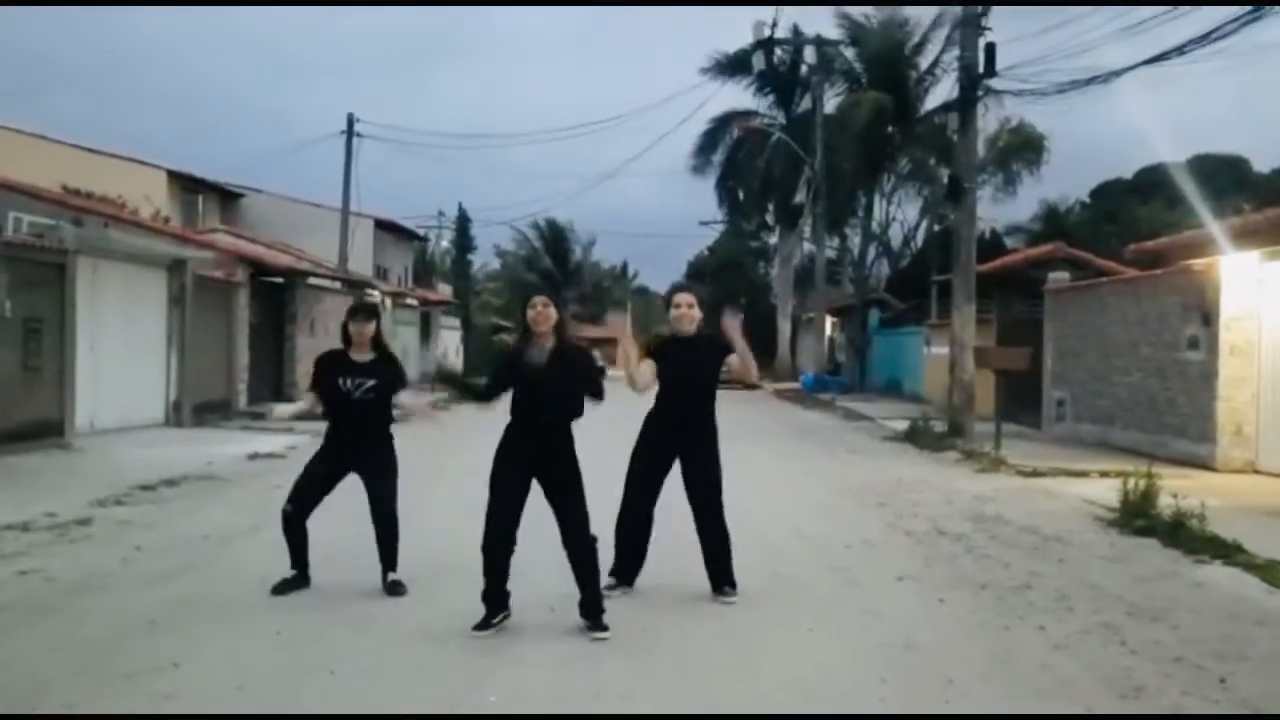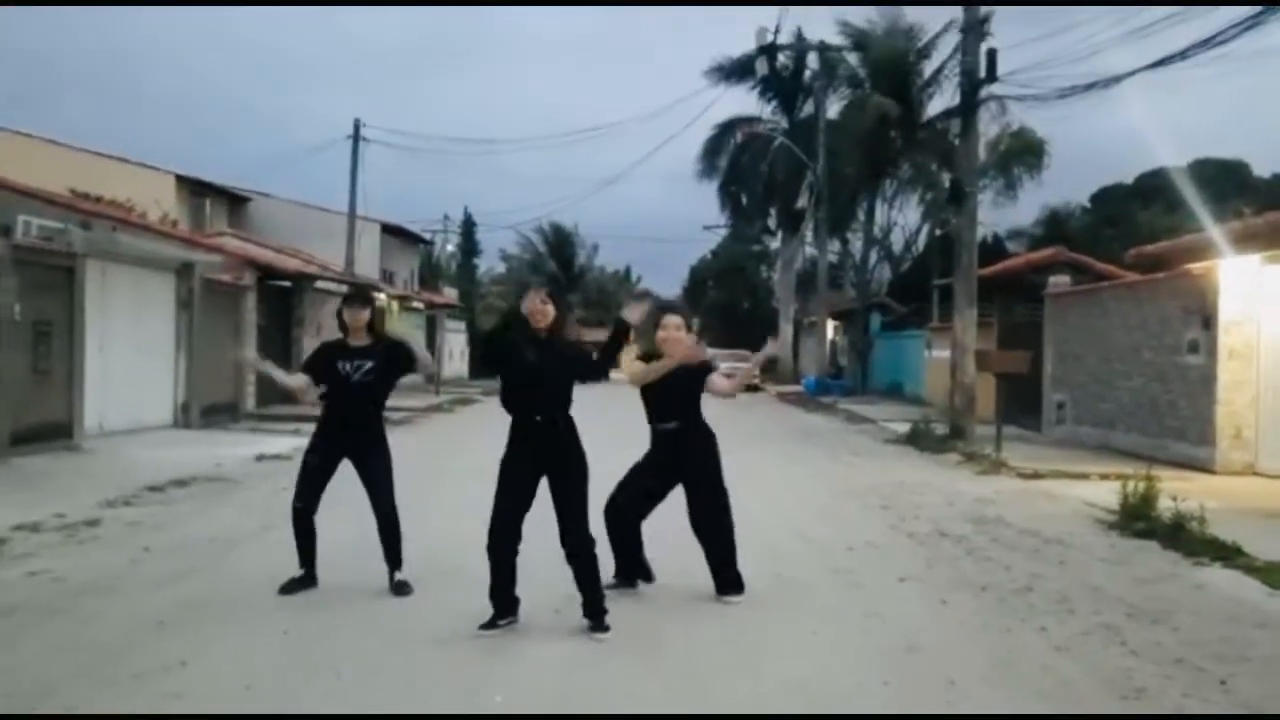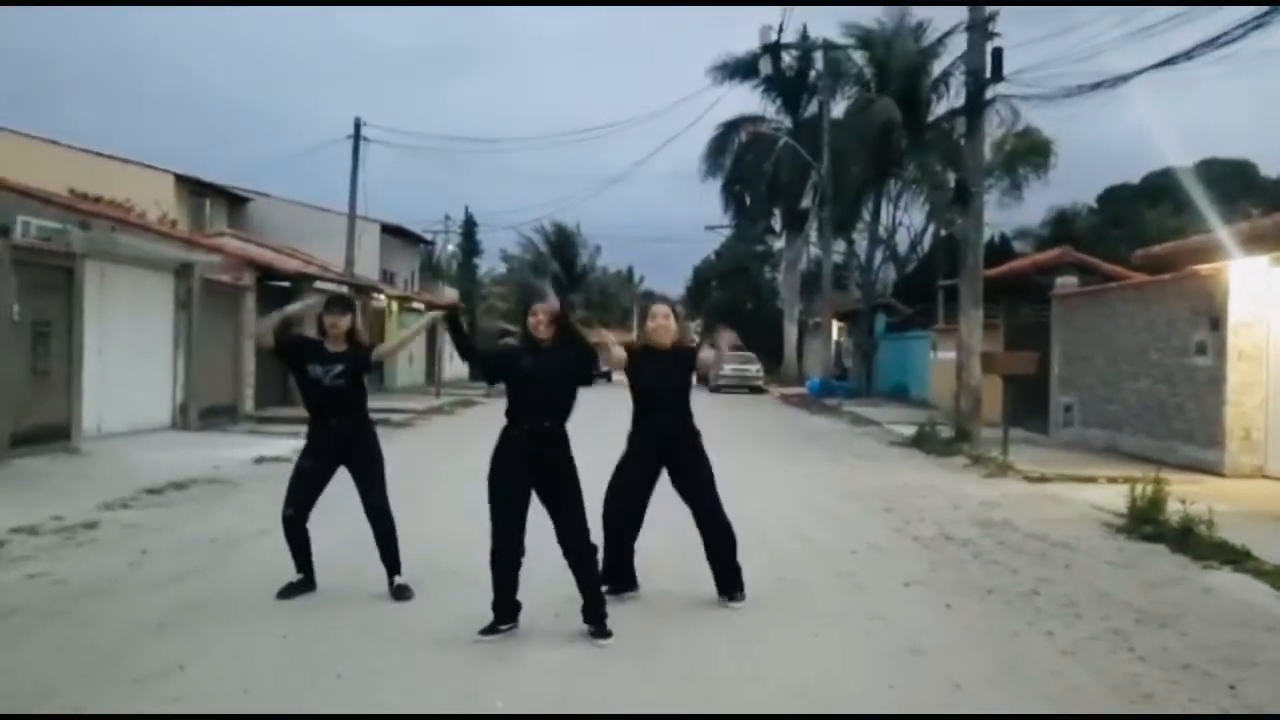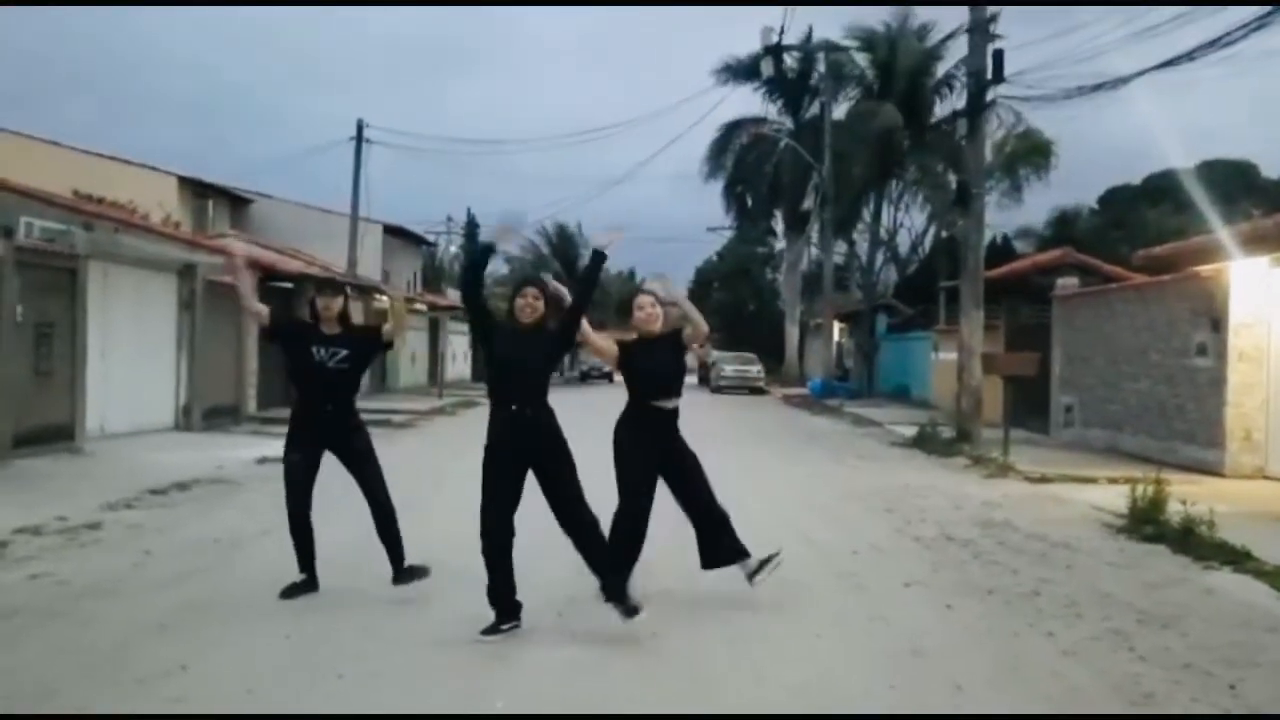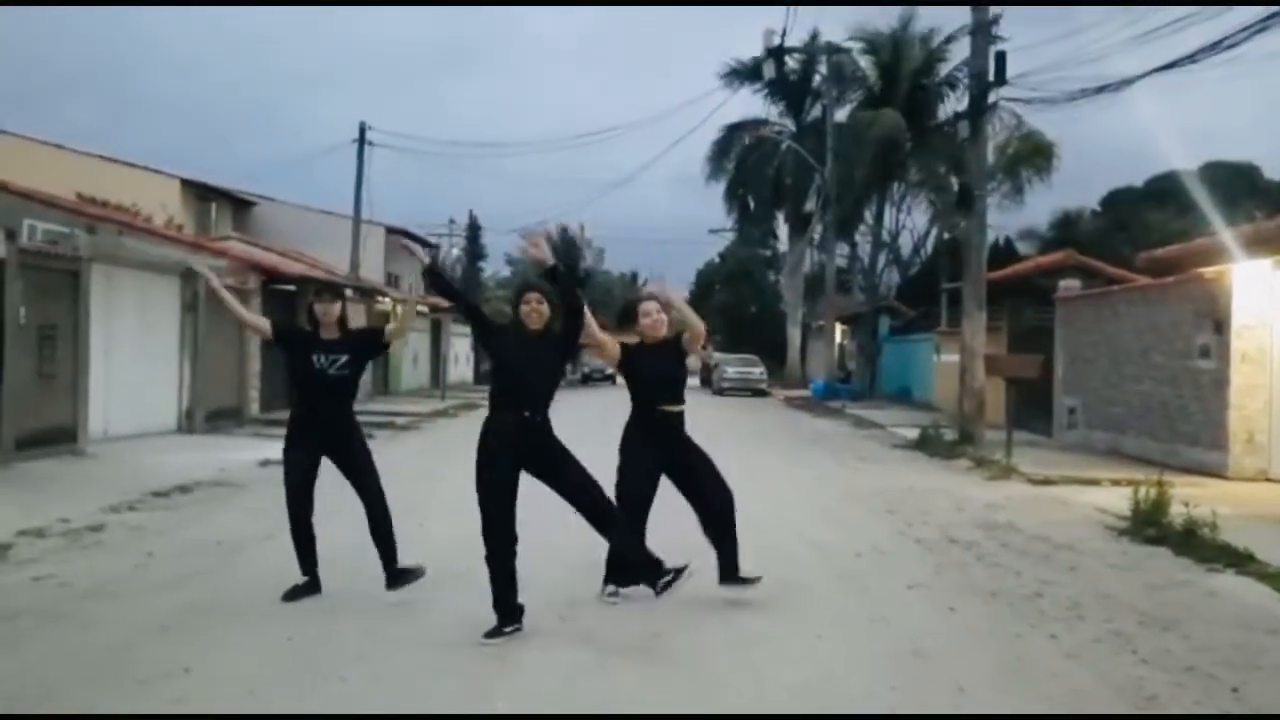
dt=0.2s
person 1, frame 1
left shoulder: (576, 356)
right shoulder: (514, 356)
left elbow: (596, 392)
right elbow: (486, 394)
left wrist: (549, 361)
right wrist: (451, 378)
left hip: (557, 447)
right hip: (516, 447)
left knee: (579, 535)
right knee: (497, 534)
left ankle: (592, 611)
right ankle: (496, 606)
person 1, frame 2
left shoulder: (570, 349)
right shoulder: (513, 346)
left elbow: (598, 369)
right elbow: (489, 353)
left wrist: (623, 326)
right wrist: (517, 315)
left hip: (563, 441)
right hip: (524, 441)
left knee: (576, 534)
right knee: (502, 533)
left ankle: (595, 611)
right ankle: (504, 608)
person 1, frame 3
left shoulder: (571, 357)
right shoulder: (512, 356)
left elbow: (589, 357)
right elbow: (472, 356)
left wrist: (561, 317)
right wrist: (453, 321)
left hip: (554, 450)
right hip: (514, 449)
left knee: (577, 541)
right knee: (506, 541)
left ankle: (596, 618)
right ankle: (505, 614)
person 1, frame 4
left shoulder: (553, 339)
right shoulder: (494, 334)
left elbow: (581, 302)
right elbow: (471, 289)
left wrist: (597, 256)
right wrist: (490, 247)
left hip: (542, 430)
right hip: (503, 434)
left knee: (576, 516)
right knee: (494, 528)
left ankle: (616, 590)
right ankle: (505, 612)
person 1, frame 5
left shoulder: (558, 345)
right shoulder: (501, 339)
left elbow: (573, 307)
right elbow: (464, 303)
left wrist: (548, 265)
right wrist: (431, 271)
left hip: (539, 436)
right hip: (498, 438)
left knee: (595, 502)
right knee: (498, 532)
left ankle: (651, 571)
right ankle: (508, 616)
person 2, frame 1
left shoulder: (387, 363)
right shoulder: (329, 362)
left elbow: (401, 397)
right elbow: (314, 402)
right wrist: (290, 410)
left hip: (376, 449)
right hip: (335, 447)
left knee: (385, 512)
right knee: (293, 510)
left ankle: (390, 573)
right ankle: (299, 573)
person 2, frame 2
left shoulder: (386, 348)
right shoulder: (328, 351)
left elbow: (426, 366)
right elbow: (301, 385)
left wrist: (409, 347)
right wrist: (264, 367)
left hip: (368, 436)
right hip: (328, 435)
left knee: (385, 506)
right knee: (302, 505)
left ankle: (396, 572)
right ankle: (307, 572)
person 2, frame 3
left shoulder: (358, 353)
right shoulder: (302, 349)
left elbow: (384, 352)
right elbow: (262, 335)
left wrist: (422, 324)
right wrist: (293, 310)
left hip: (360, 440)
right hip: (320, 441)
left knee: (378, 511)
right knee: (292, 514)
left ankle: (396, 577)
right ankle: (305, 576)
person 2, frame 4
left shoulder: (358, 338)
right shoulder: (297, 333)
left elbow: (396, 331)
right elbow: (253, 308)
left wrist: (396, 301)
right wrist: (242, 272)
left hip: (347, 426)
right hip: (305, 429)
left knee: (378, 495)
right knee: (297, 506)
left ankle: (399, 566)
right ankle: (307, 575)
person 2, frame 5
left shoulder: (359, 340)
right shoulder: (297, 338)
left elbow: (399, 330)
right elbow: (252, 321)
right wrist: (217, 286)
left hip: (343, 429)
right hip: (303, 432)
left knee: (374, 497)
right knee: (298, 508)
left ankle: (392, 569)
right ankle: (310, 577)
person 3, frame 1
left shoulder: (714, 345)
right shoulder: (659, 347)
left elbow: (750, 376)
right elbow: (640, 385)
left wrist: (736, 339)
right wrist: (626, 346)
left hip: (699, 432)
right hip: (658, 429)
left knee: (708, 506)
right knee: (635, 502)
left ankle: (723, 581)
right ankle: (624, 575)
person 3, frame 2
left shoulder: (699, 366)
right shoulder: (645, 362)
left elbow: (727, 389)
right elbow: (635, 377)
left wrist: (758, 360)
right wrist: (677, 359)
left hip: (698, 447)
right hip: (662, 450)
left knee: (710, 517)
right knee: (619, 509)
left ankle: (729, 583)
right ankle: (629, 574)
person 3, frame 3
left shoulder: (685, 353)
right shoulder: (635, 355)
left elbow: (711, 361)
right elbow: (612, 355)
left wrist: (722, 347)
right wrist: (608, 344)
left hip: (683, 439)
right hip: (643, 441)
left knee: (709, 512)
right knee: (618, 511)
left ankle: (730, 586)
right ankle: (619, 581)
person 3, frame 4
left shoulder: (675, 341)
right shoulder: (626, 349)
left elbow: (702, 329)
right elbow: (592, 342)
left wrist: (674, 297)
left hip: (668, 430)
right hip: (635, 432)
left knee: (701, 497)
right knee: (634, 505)
left ankle: (743, 560)
person 3, frame 5
left shoulder: (677, 346)
right shoulder: (628, 354)
left elbow: (697, 330)
right elbow: (598, 340)
left wrist: (669, 298)
left hip: (676, 434)
right hip: (643, 437)
left knee: (718, 498)
right knee: (631, 509)
left ankle: (730, 571)
right ankle: (617, 579)
